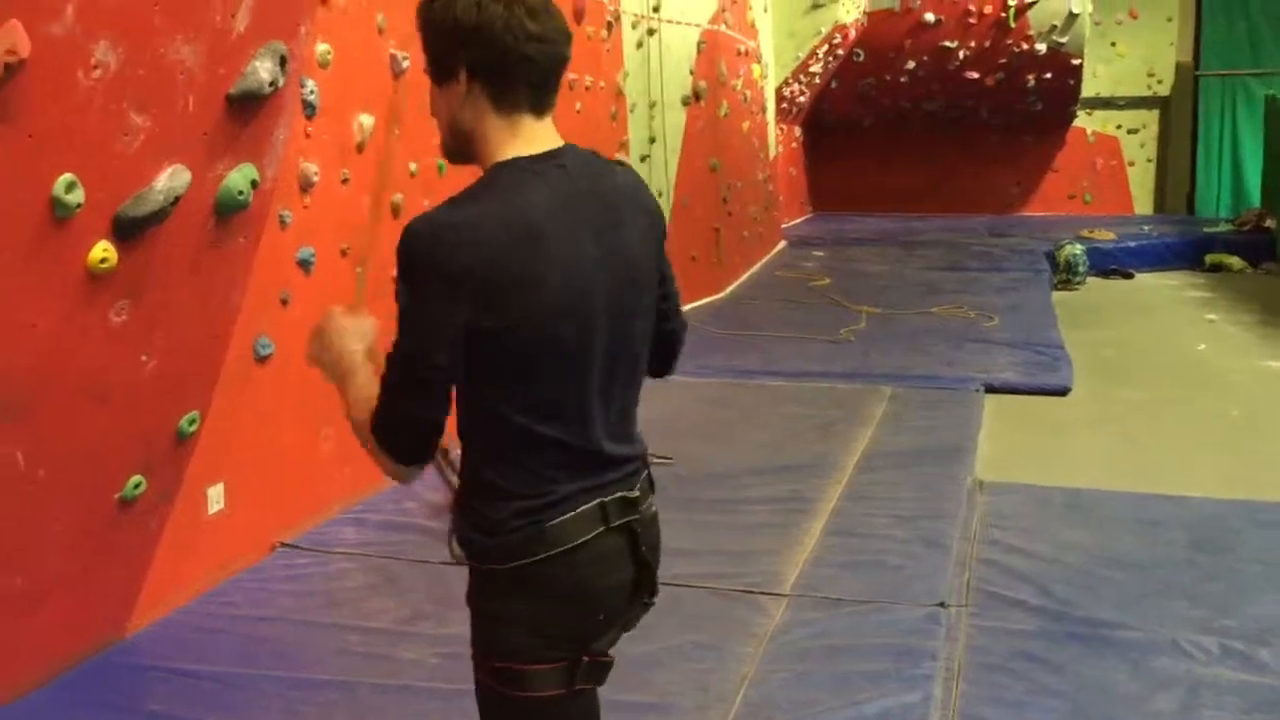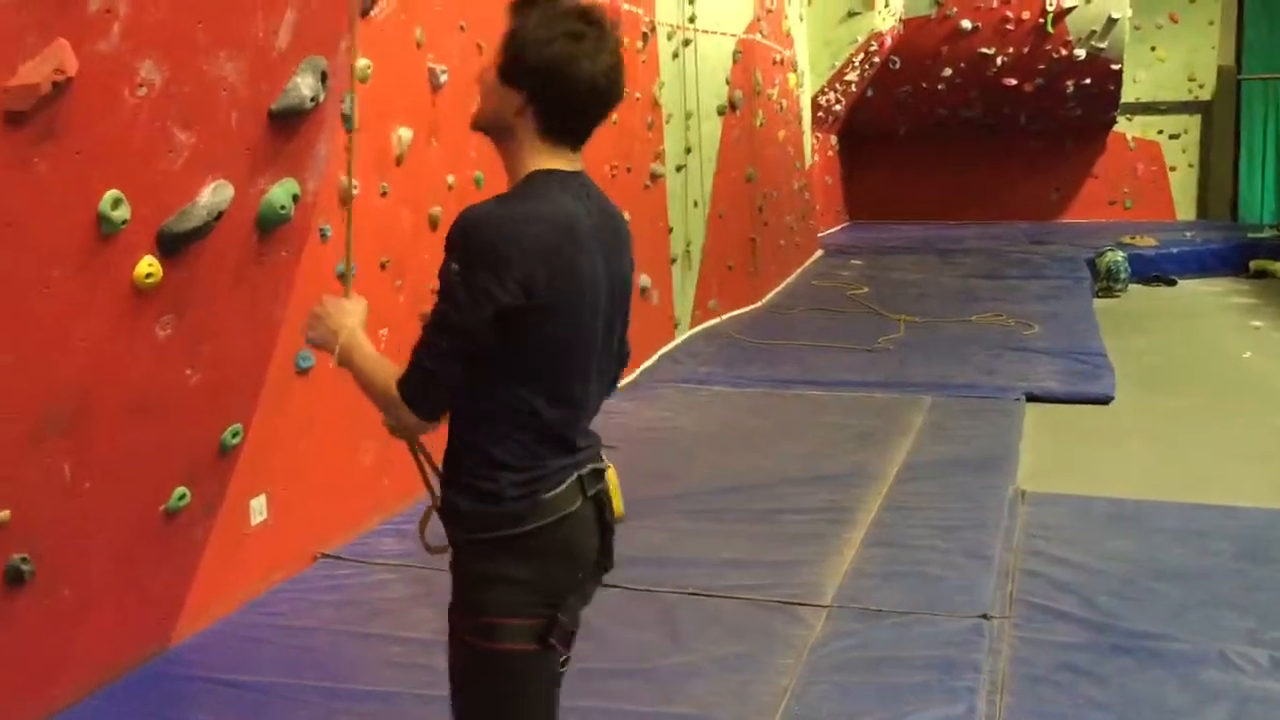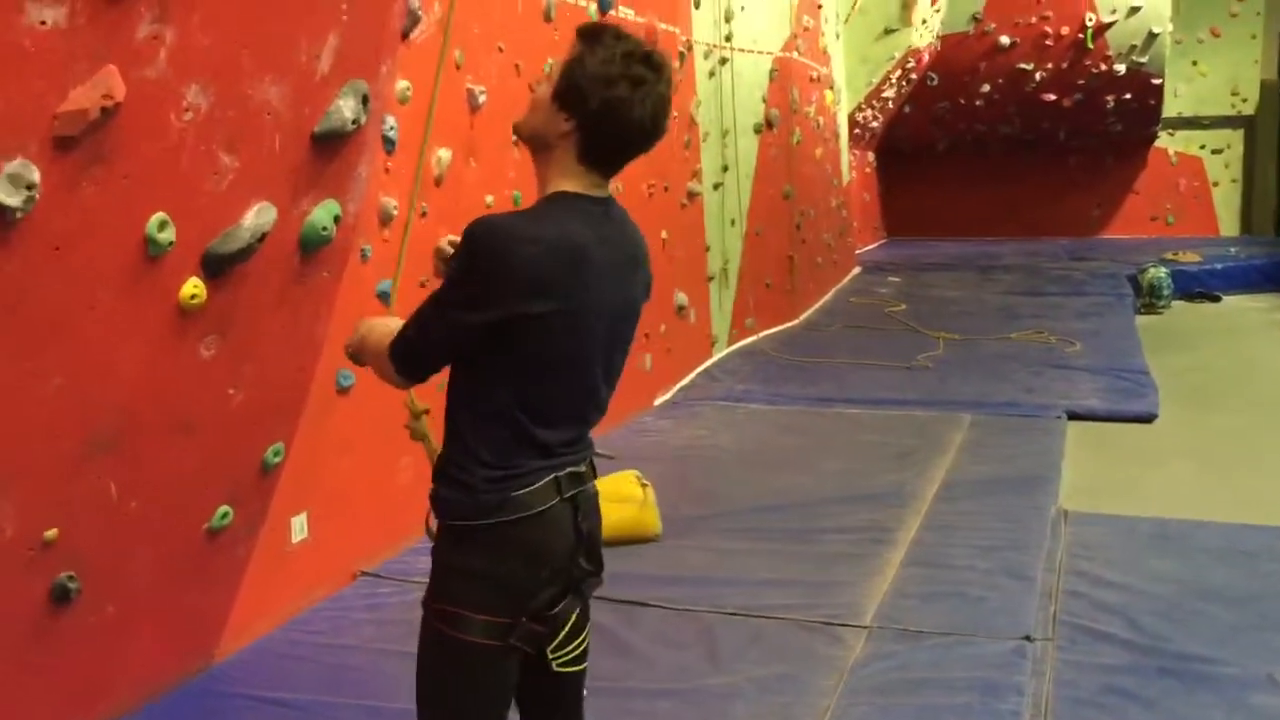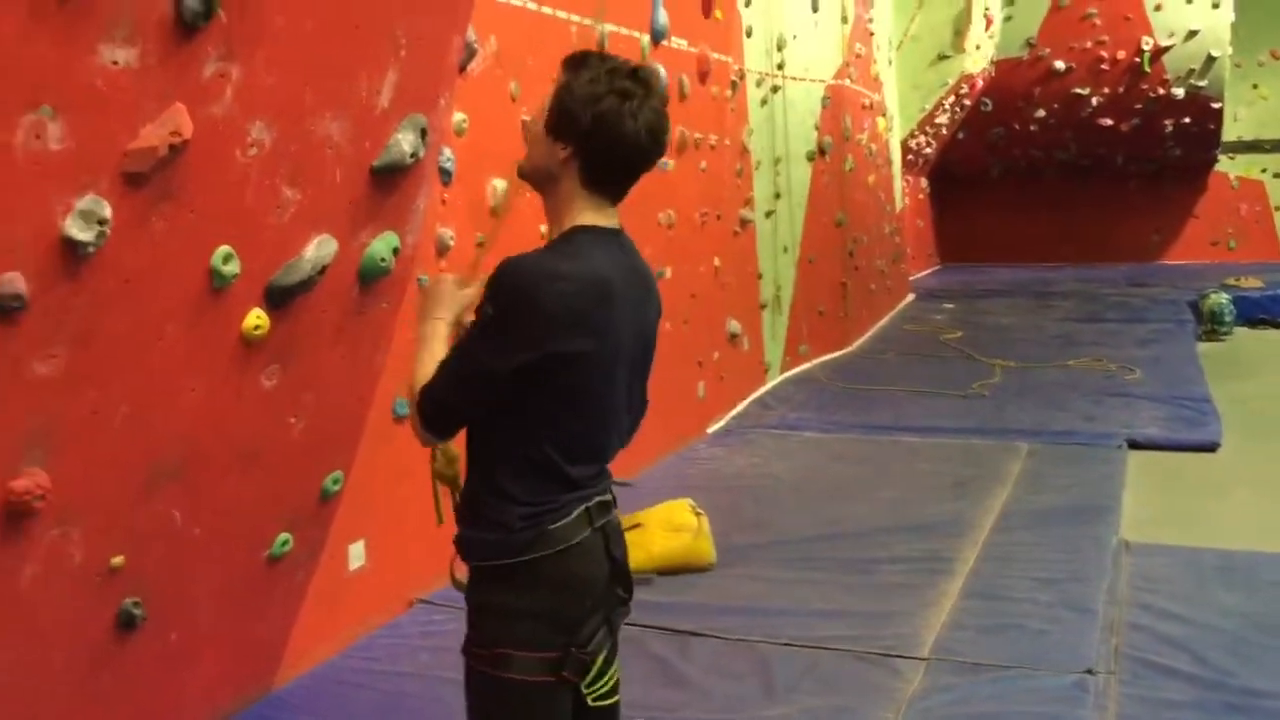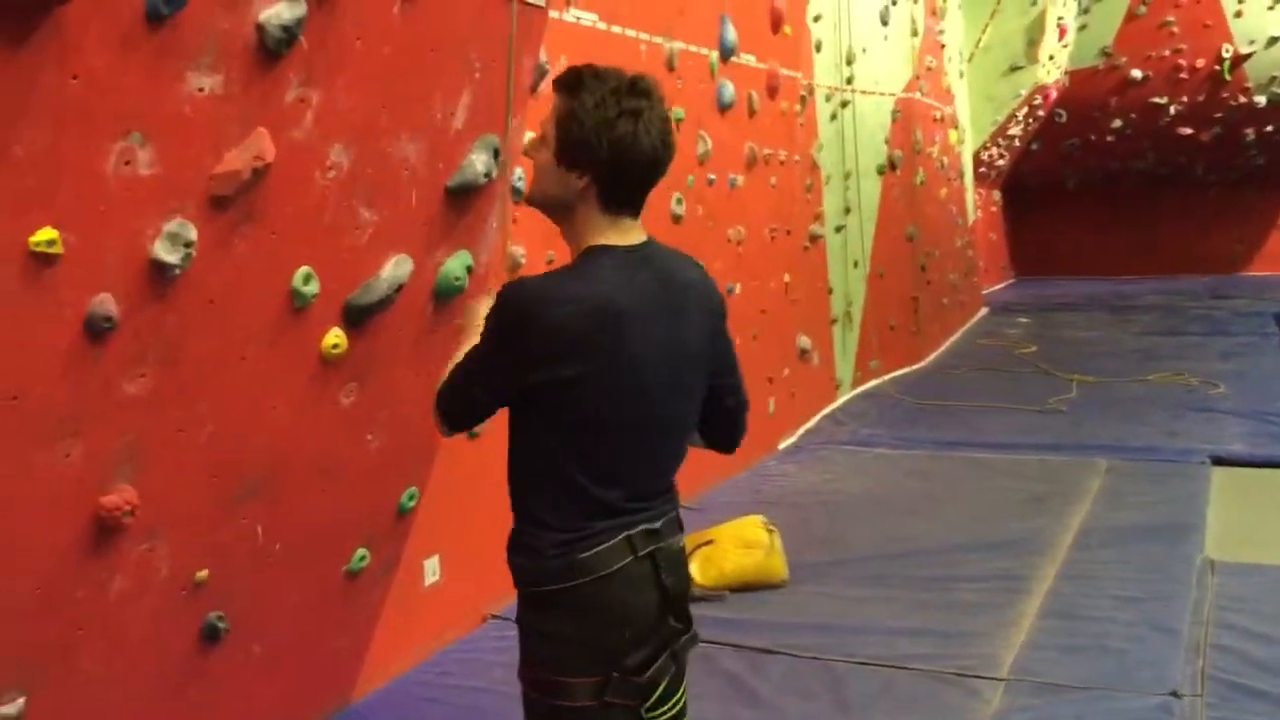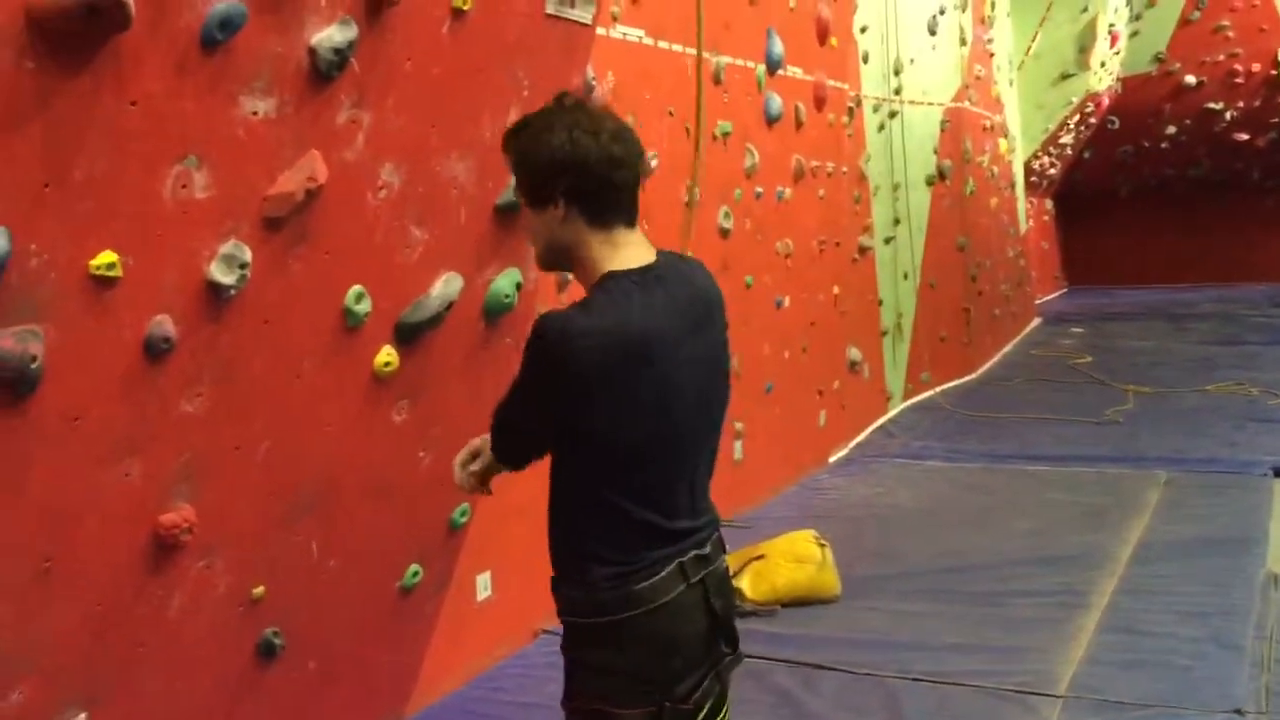
dt=0.4s
person 1, frame 1
left shoulder: (450, 237)
right shoulder: (629, 194)
left elbow: (403, 449)
left wrist: (352, 360)
left hip: (537, 562)
right hip: (623, 532)
person 1, frame 2
left shoulder: (496, 231)
right shoulder: (604, 221)
left elbow: (416, 406)
left wrist: (344, 335)
left hip: (515, 536)
right hip: (572, 510)
person 1, frame 3
left shoulder: (508, 242)
right shoulder: (626, 246)
left elbow: (405, 364)
left wrist: (372, 336)
left hip: (496, 529)
right hip: (568, 513)
person 1, frame 4
left shoulder: (535, 280)
right shoulder: (631, 273)
left elbow: (432, 421)
left wrist: (440, 319)
left hip: (529, 567)
right hip: (592, 544)
person 1, frame 5
left shoulder: (540, 305)
right shoulder: (694, 285)
left elbow: (454, 413)
right elbow: (727, 430)
left wrist: (483, 325)
left hip: (582, 592)
right hip: (660, 567)
person 1, frame 6
left shoulder: (573, 339)
right shoulder: (698, 285)
left elbow: (515, 446)
right wrist: (507, 441)
left hip: (626, 620)
right hip: (702, 589)
